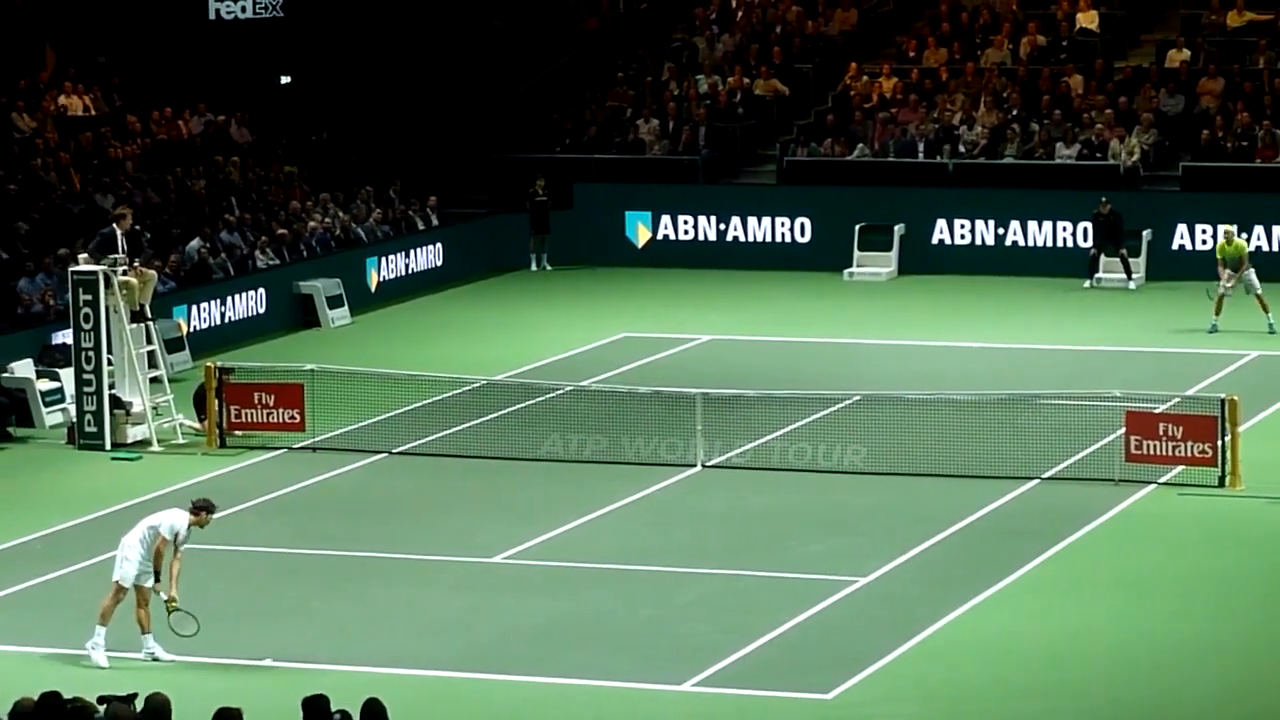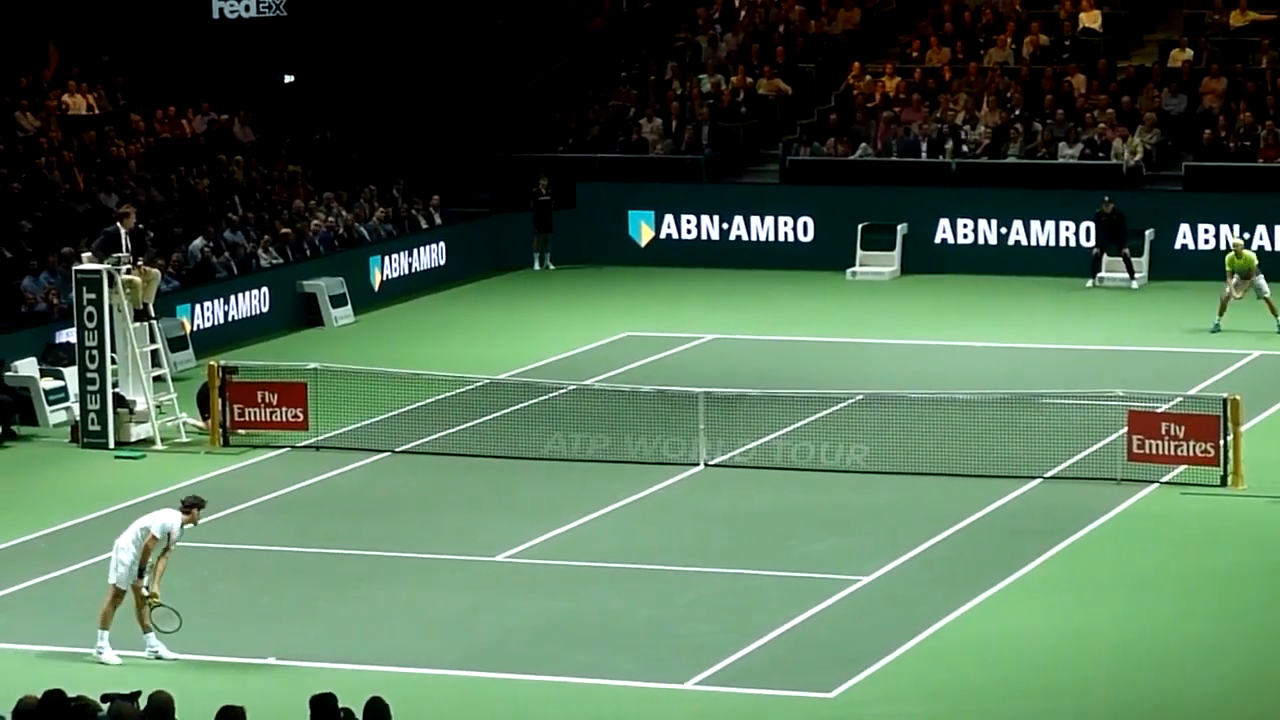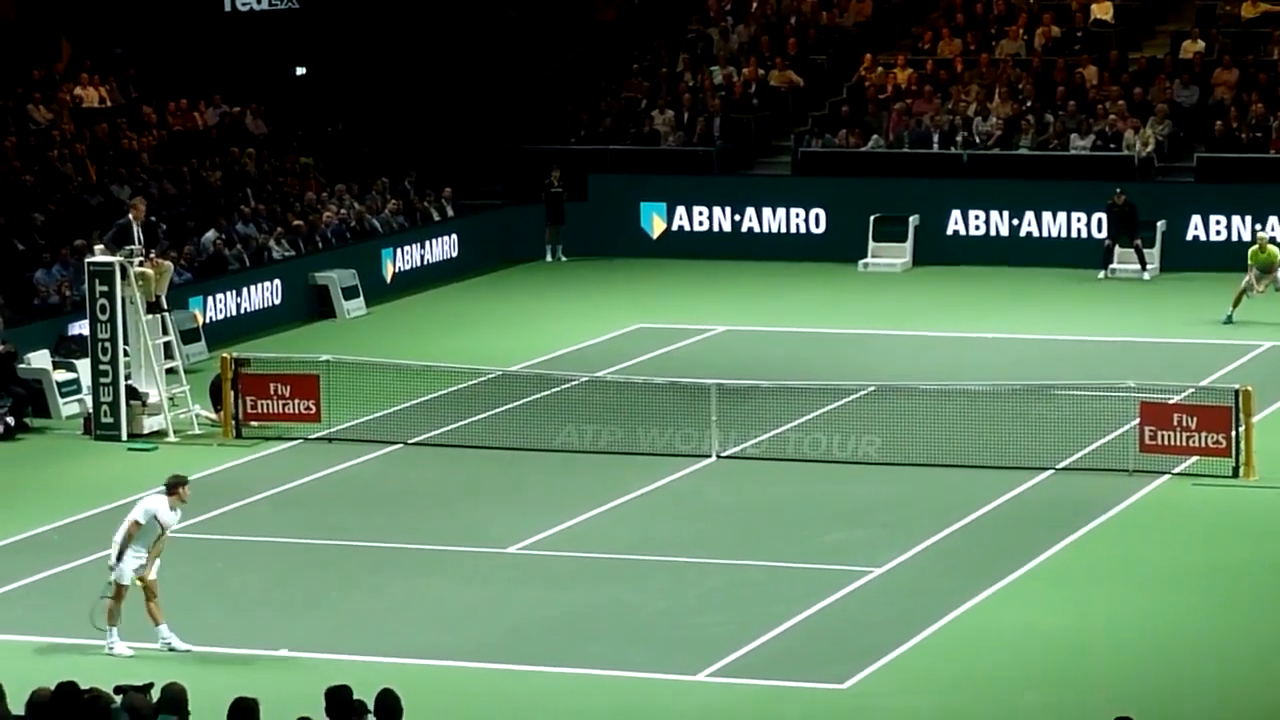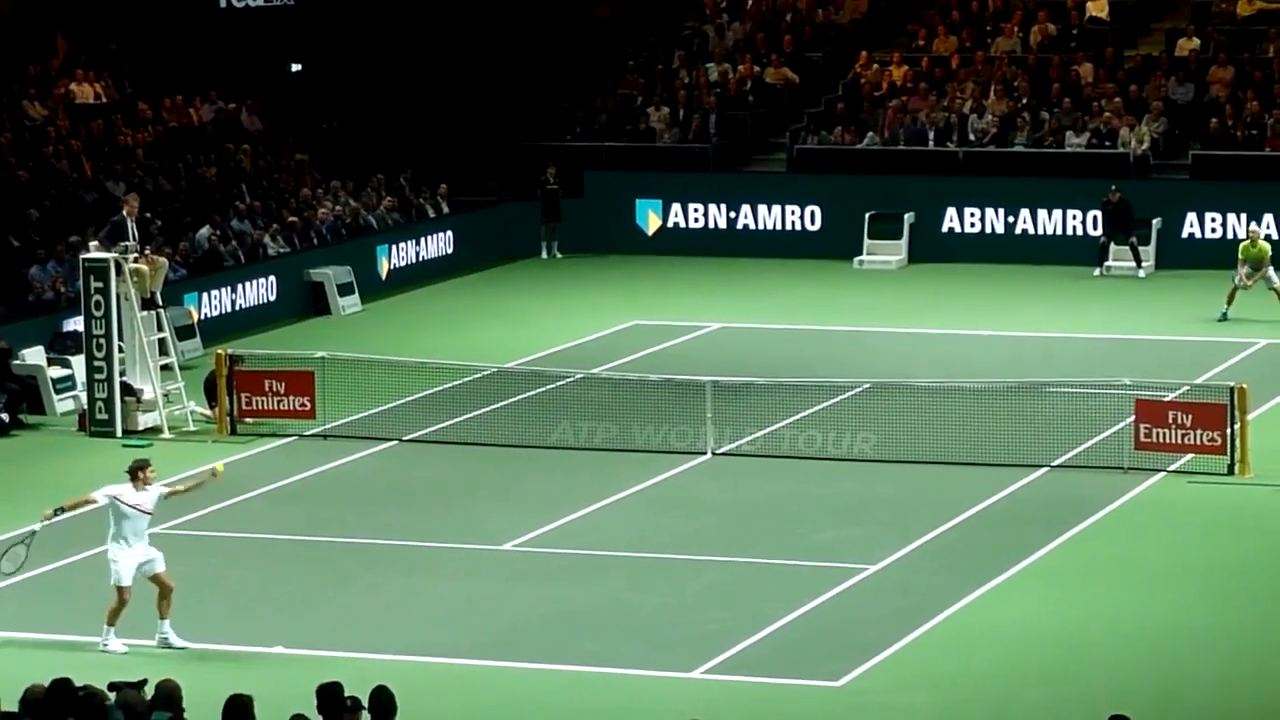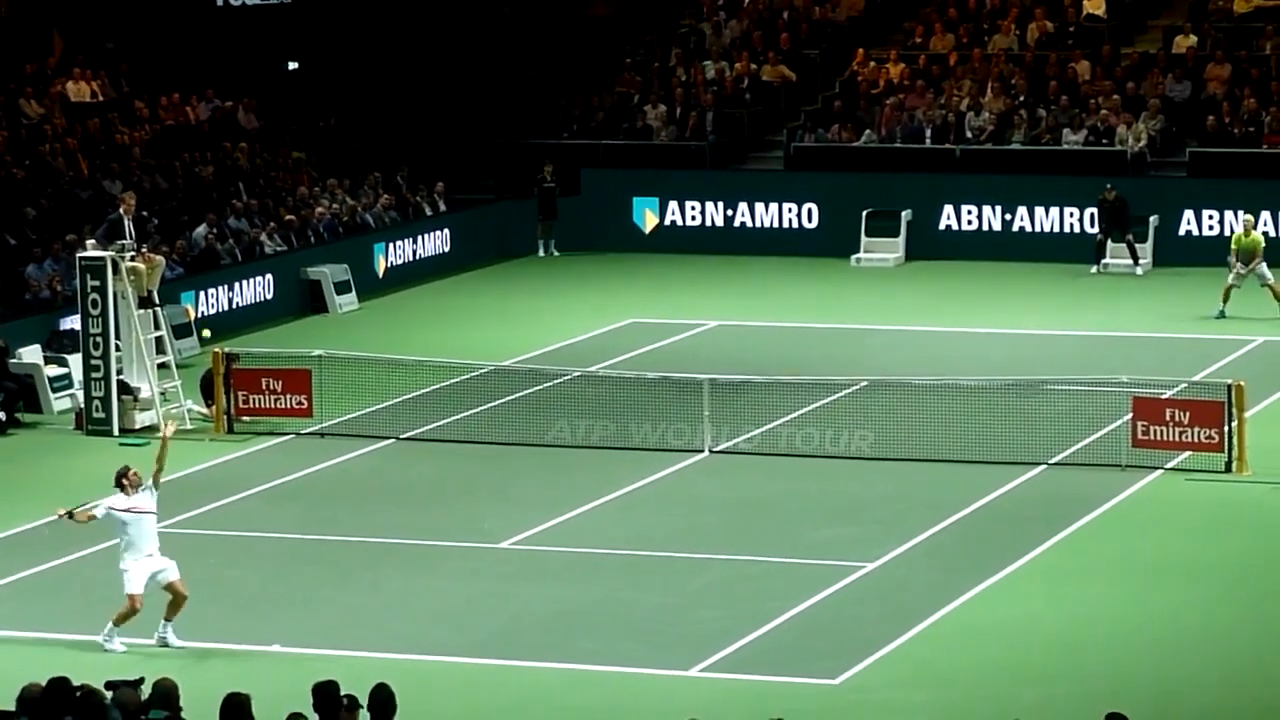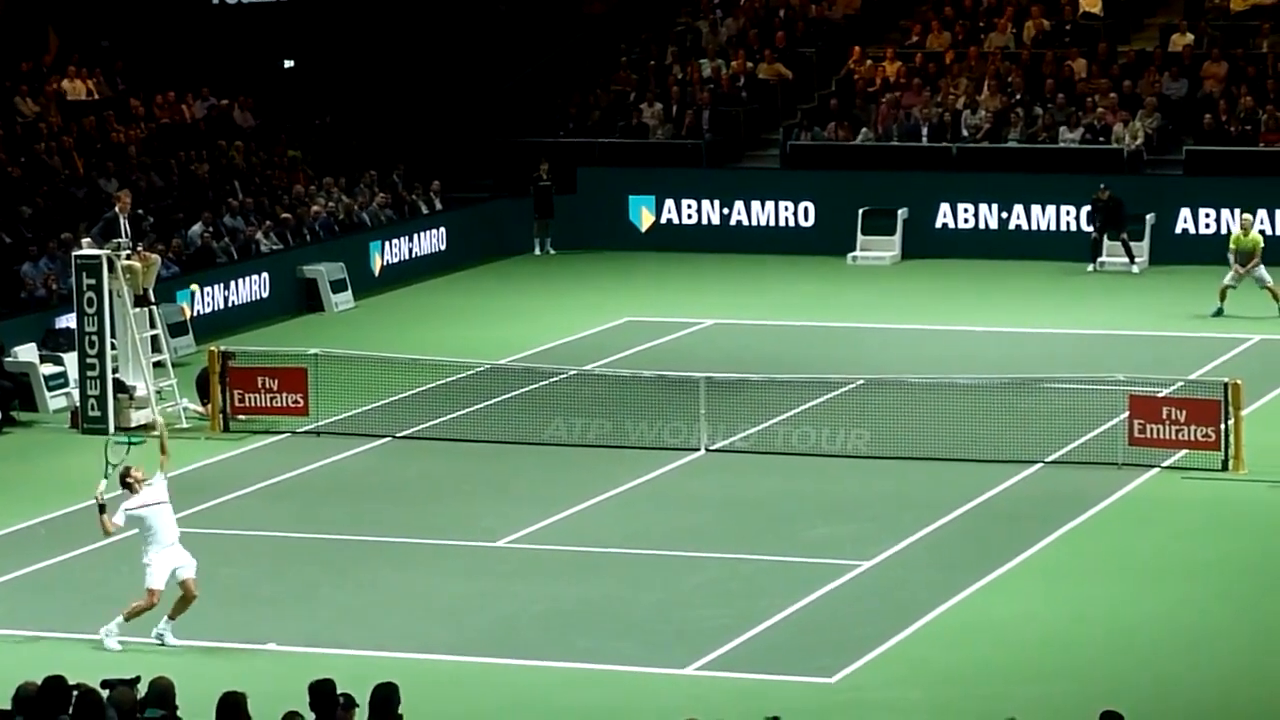
dt=0.3s
person 1, frame 1
left shoulder: (186, 531)
right shoulder: (176, 519)
left elbow: (176, 559)
right elbow: (159, 549)
left wrist: (173, 589)
right wrist: (157, 580)
left hip: (147, 557)
right hip: (132, 550)
left knee: (144, 602)
right knee: (117, 596)
left ankle: (150, 648)
right ankle: (97, 644)
person 1, frame 2
left shoulder: (179, 529)
right shoulder: (168, 519)
left elbow: (164, 556)
right elbow: (147, 546)
left wrist: (155, 585)
right wrist: (140, 576)
left hip: (142, 557)
right hip: (127, 552)
left knee: (142, 602)
right knee: (115, 599)
left ankle: (153, 646)
right ankle: (102, 647)
person 1, frame 3
left shoulder: (176, 513)
right shoulder: (152, 504)
left elbow: (159, 541)
right elbow: (131, 530)
left wrist: (148, 568)
right wrist: (117, 558)
left hip: (146, 552)
right hip: (126, 549)
left knee: (152, 594)
right knee: (119, 594)
left ankle: (166, 638)
right ankle: (112, 641)
person 1, frame 4
left shoulder: (154, 492)
right shoulder: (115, 491)
left elbow: (180, 489)
right elbow: (85, 501)
left wrist: (205, 479)
right wrist: (56, 512)
left hip: (143, 549)
right hip: (121, 552)
left knee: (167, 587)
right knee: (123, 597)
left ankle: (164, 634)
right ankle: (107, 639)
person 1, frame 5
left shoulder: (148, 494)
right shoulder: (112, 504)
left elbow: (159, 466)
right elbow: (85, 518)
left wrist: (165, 439)
right wrist: (69, 514)
left hip: (155, 559)
right hip: (133, 563)
left knee: (181, 595)
right knee: (134, 606)
left ankle: (165, 632)
right ankle: (109, 635)
person 1, frame 6
left shoulder: (157, 485)
right shoulder: (128, 506)
left elbow: (165, 456)
right elbow: (109, 530)
left wrist: (162, 431)
right wrist: (101, 506)
left hip: (176, 551)
right hip: (157, 557)
left knee: (190, 594)
right knee: (151, 601)
left ankle: (163, 630)
right ankle: (111, 630)
